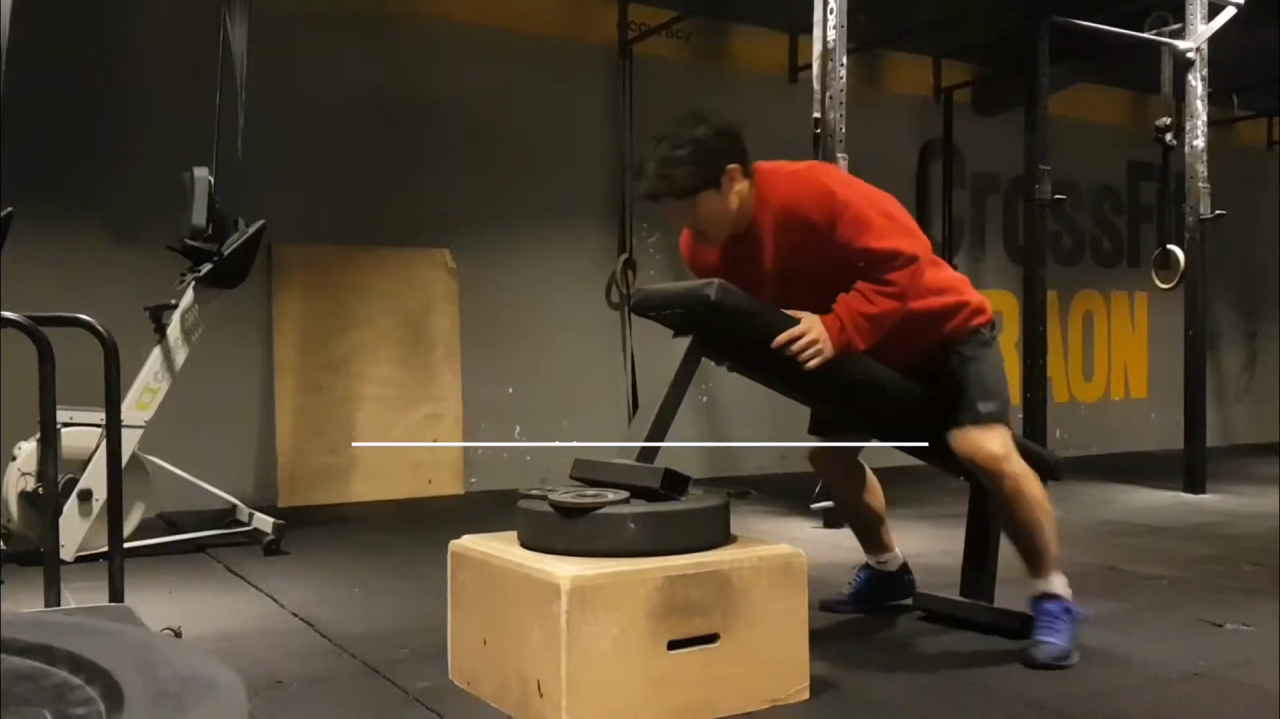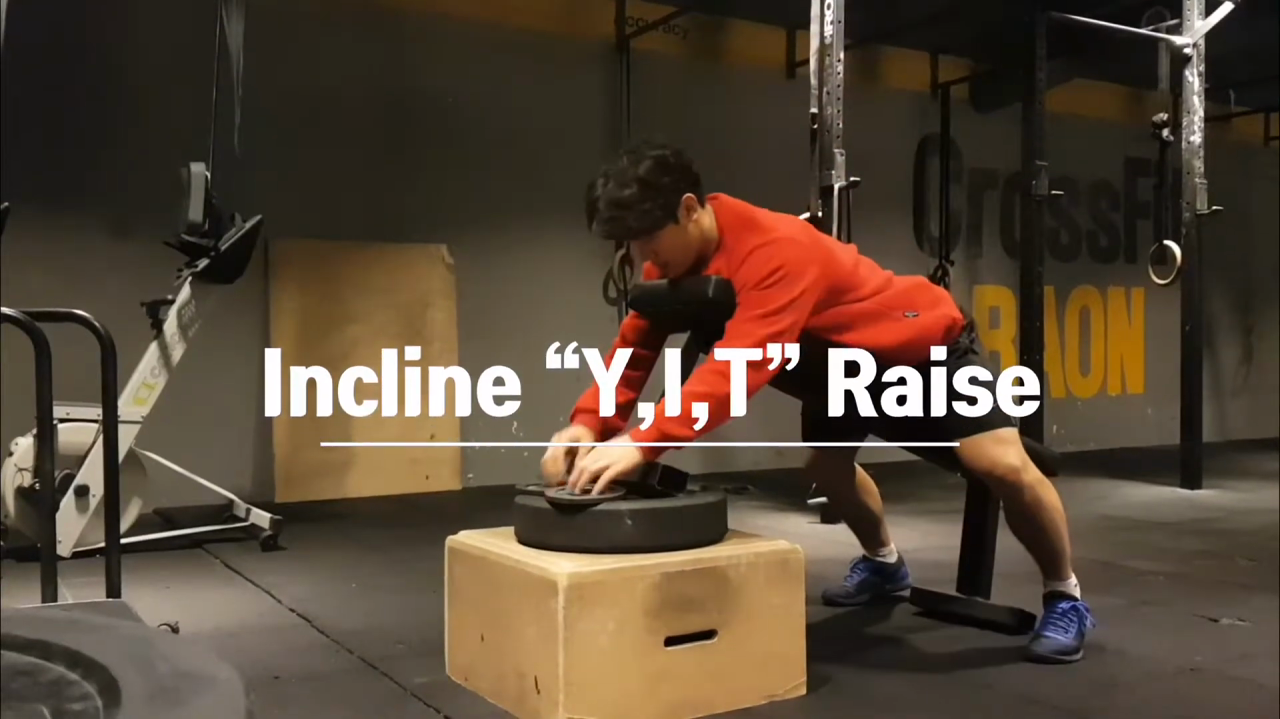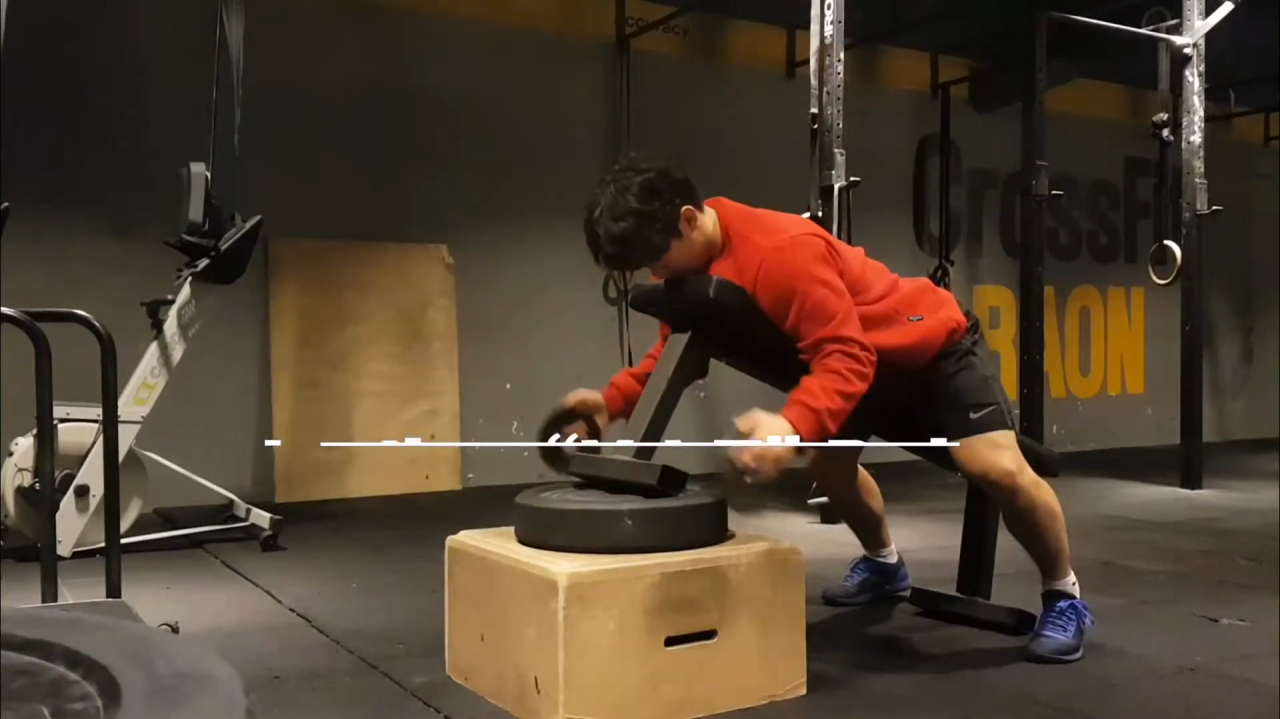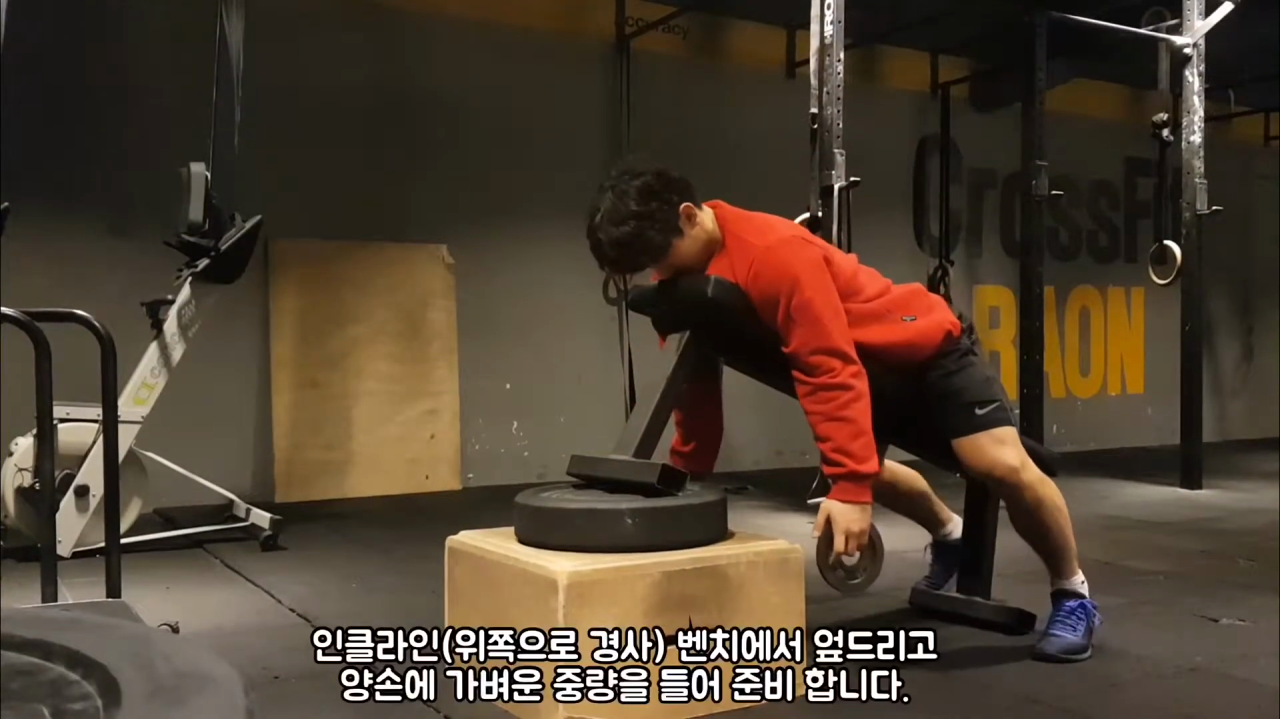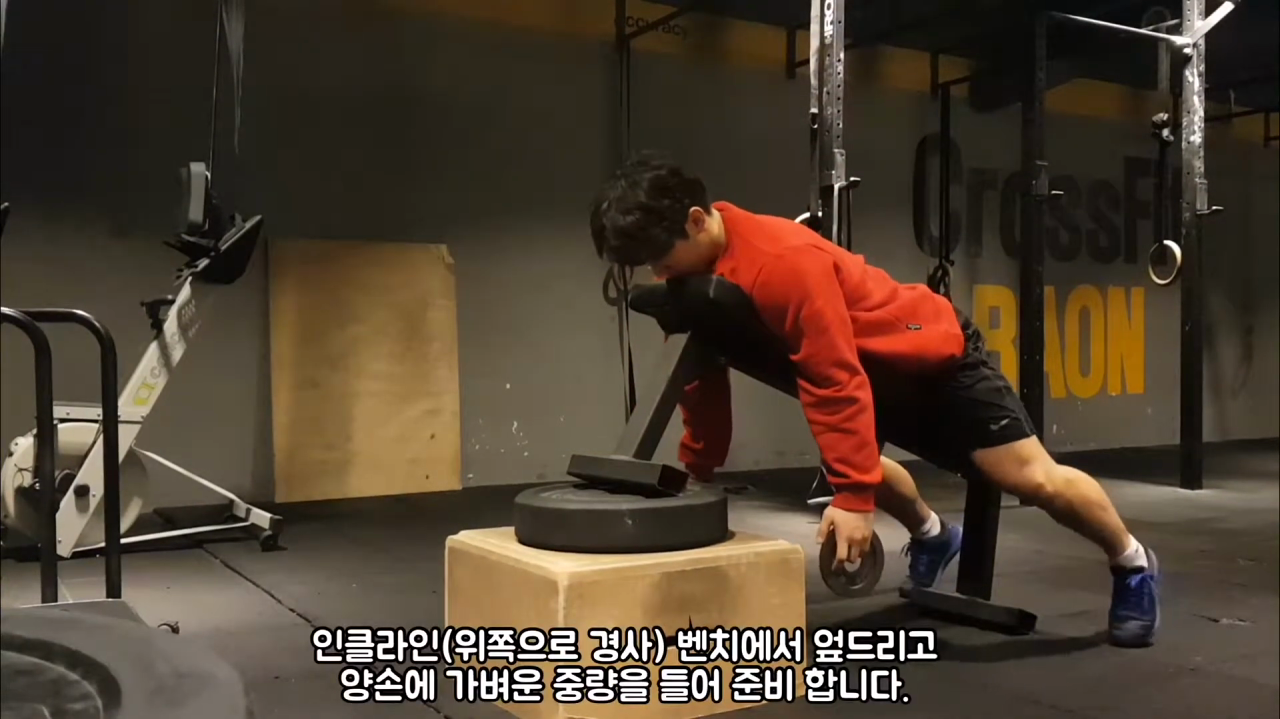
dt=1s
person 1, frame 1
left shoulder: (811, 191)
right shoulder: (702, 247)
left elbow: (902, 257)
left wrist: (837, 329)
left hip: (944, 329)
right hip: (869, 351)
left knee: (987, 452)
right knee: (828, 454)
left ankle: (1051, 595)
right ankle: (886, 570)
person 1, frame 2
left shoulder: (774, 250)
right shoulder: (675, 259)
left elbow: (743, 366)
right elbow: (637, 347)
left wrist: (639, 444)
right wrist: (587, 423)
left hip: (923, 341)
left knee: (1001, 466)
right knee: (825, 462)
left ankle: (1065, 598)
right ankle: (883, 563)
person 1, frame 3
left shoulder: (782, 250)
right shoulder: (690, 264)
left elbow: (846, 357)
left wrist: (792, 426)
right wrist: (612, 400)
left hip: (933, 344)
right hip: (864, 357)
left knee: (997, 468)
right knee: (828, 463)
left ankle: (1064, 598)
right ankle: (884, 564)
person 1, frame 4
left shoulder: (775, 252)
right shoulder: (684, 272)
left elbow: (831, 371)
right elbow: (695, 382)
left wrist: (851, 487)
right wrist: (685, 476)
left hip: (925, 345)
right hip: (866, 361)
left knee: (1003, 466)
right knee: (859, 466)
left ankle: (1073, 595)
right ankle: (950, 535)
person 1, frame 5
left shoulder: (785, 259)
right shoulder: (692, 273)
left elbow: (835, 379)
right elbow: (703, 378)
left wrist: (853, 497)
right wrist: (694, 475)
left hip: (935, 354)
right hip: (875, 372)
left knee: (1031, 477)
right knee: (851, 456)
left ankle: (1132, 565)
right ankle: (932, 535)
